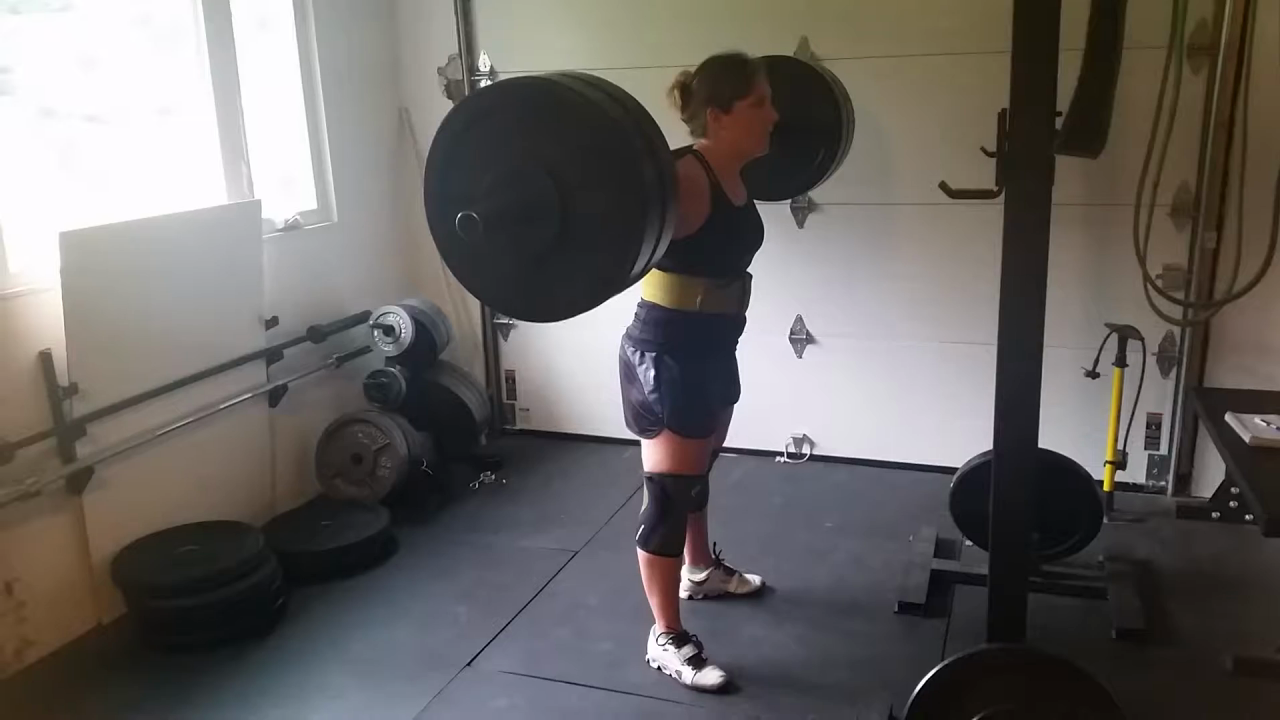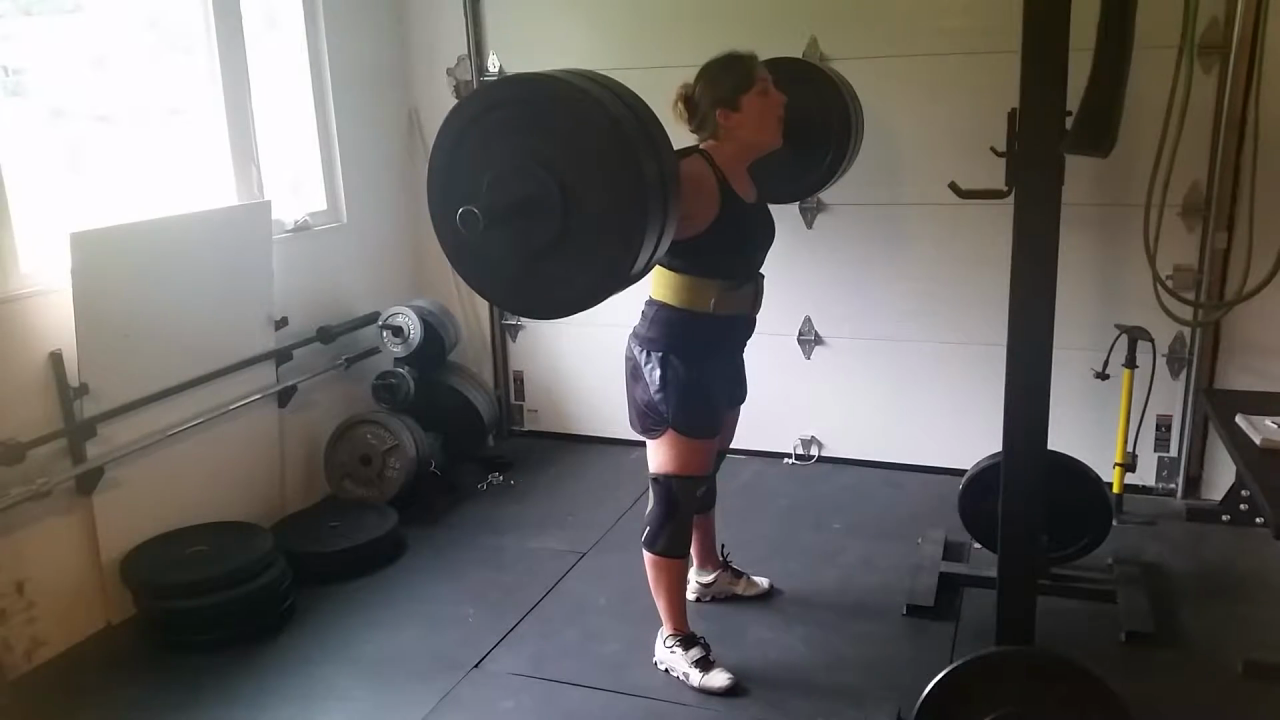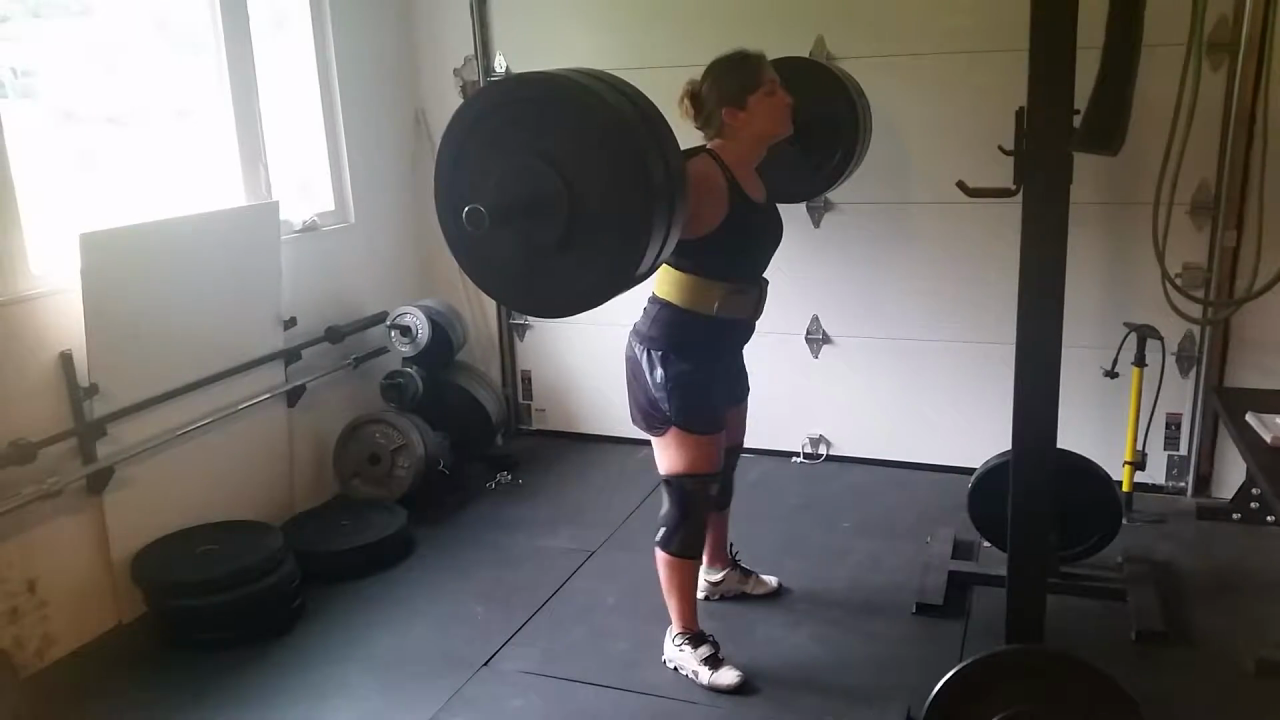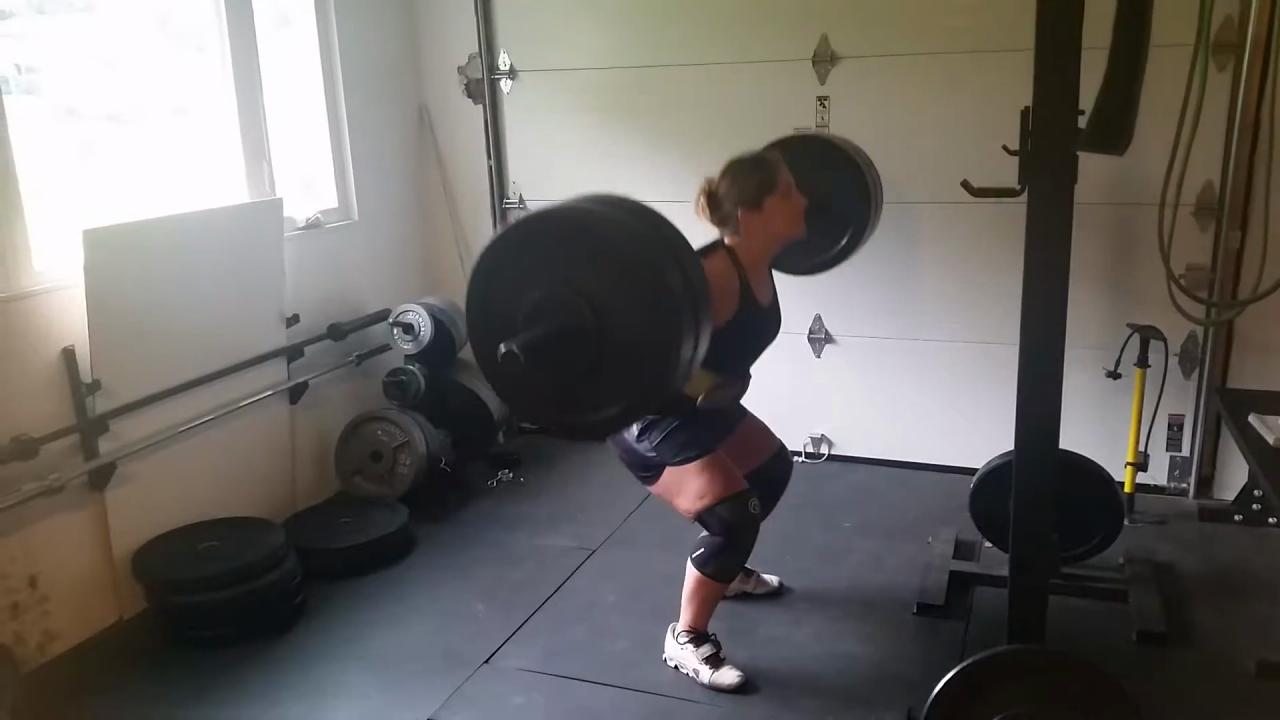
dt=0.5s
person 1, frame 1
left shoulder: (730, 175)
right shoulder: (681, 180)
left hip: (711, 347)
right hip: (666, 354)
left knee: (698, 472)
right knee: (669, 493)
left ankle: (702, 569)
right ankle: (667, 639)
person 1, frame 2
left shoulder: (739, 174)
right shoulder: (691, 178)
left hip: (719, 348)
right hip: (673, 354)
left knee: (706, 472)
right knee: (675, 494)
left ankle: (710, 571)
right ankle: (675, 641)
person 1, frame 3
left shoulder: (749, 172)
right shoulder: (700, 177)
left hip: (718, 347)
right hip: (673, 353)
left knee: (722, 467)
right knee: (689, 494)
left ankle: (719, 569)
right ankle: (683, 640)
person 1, frame 4
left shoulder: (757, 265)
right shoulder: (715, 275)
left hip: (707, 407)
right hip: (655, 421)
left knee: (772, 470)
right knee: (734, 515)
left ankle: (729, 572)
right ankle: (686, 640)
